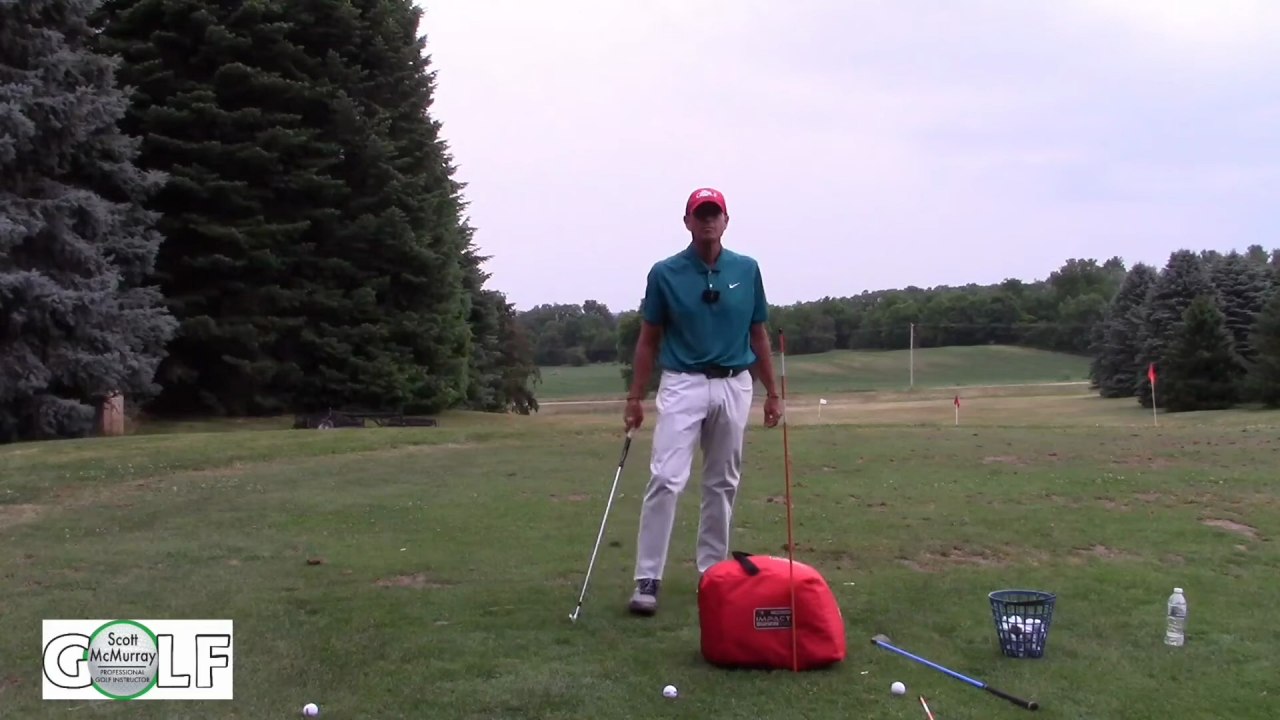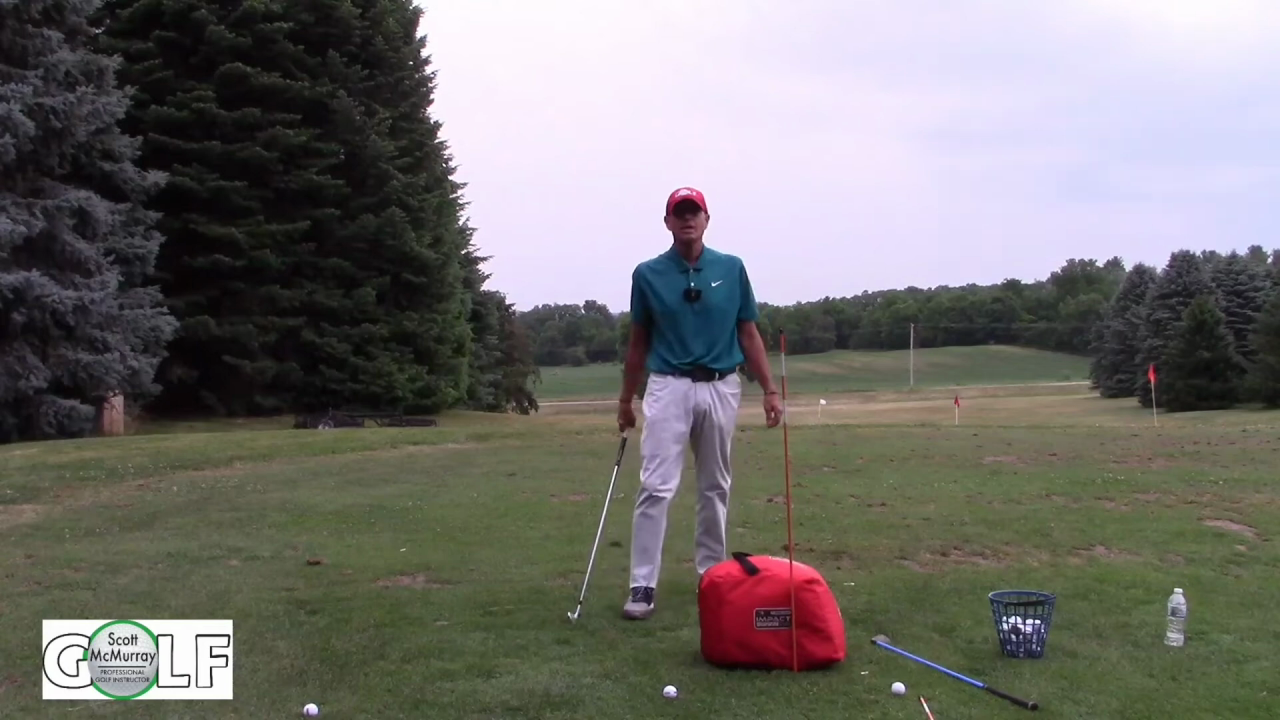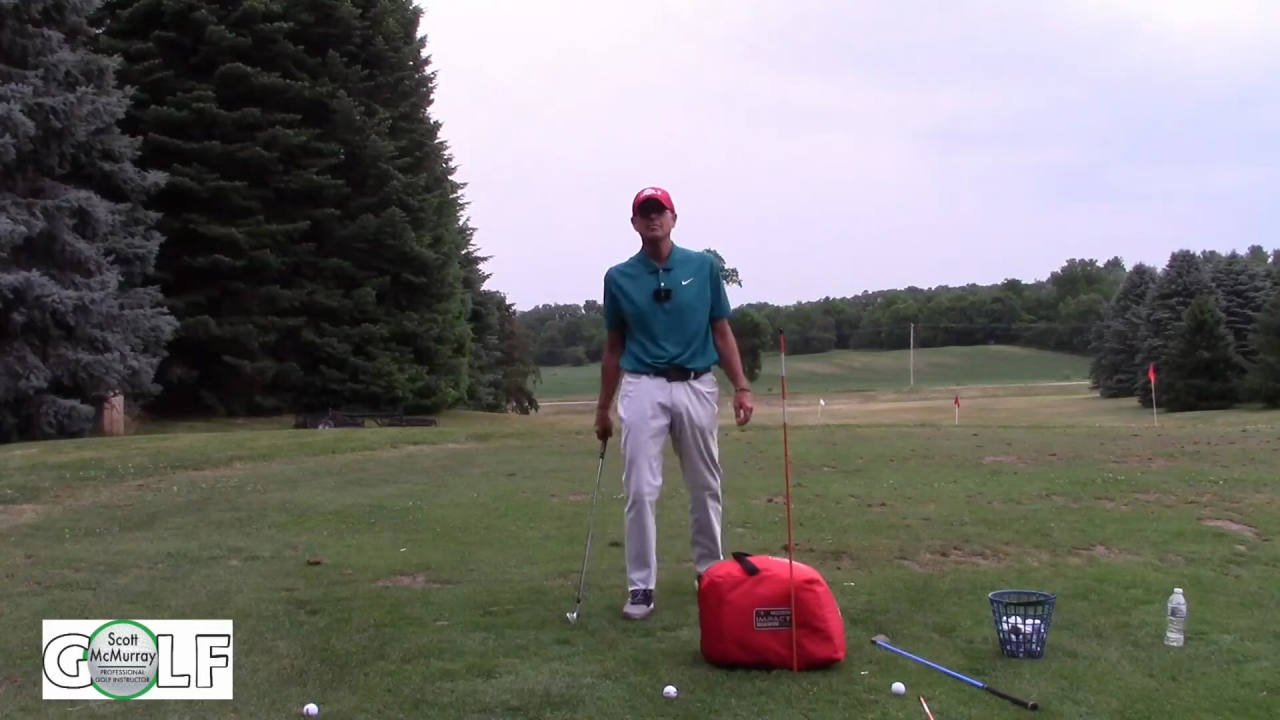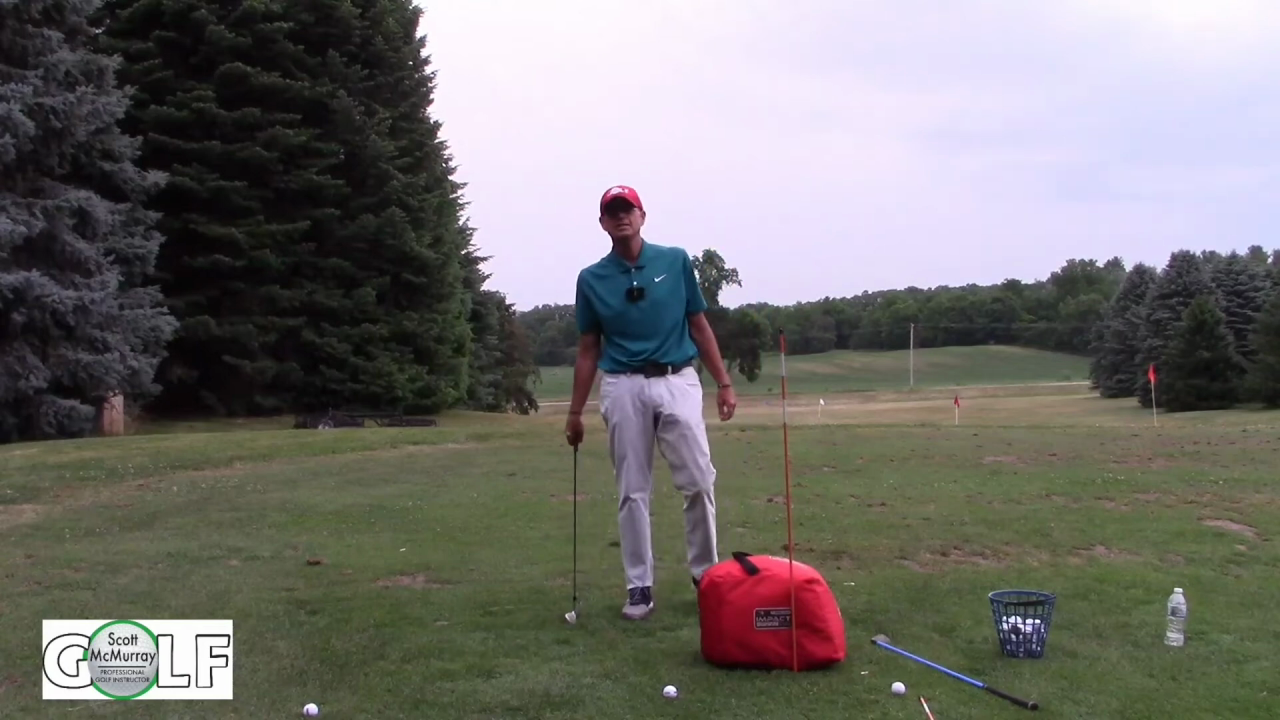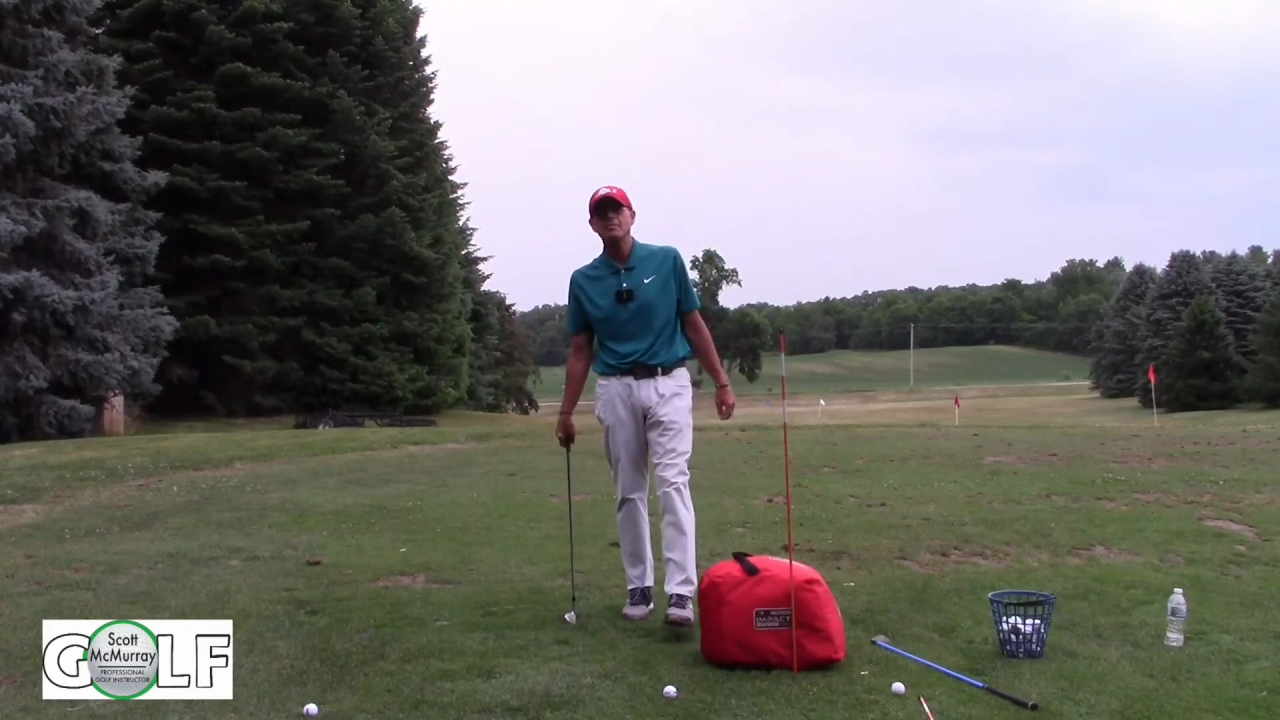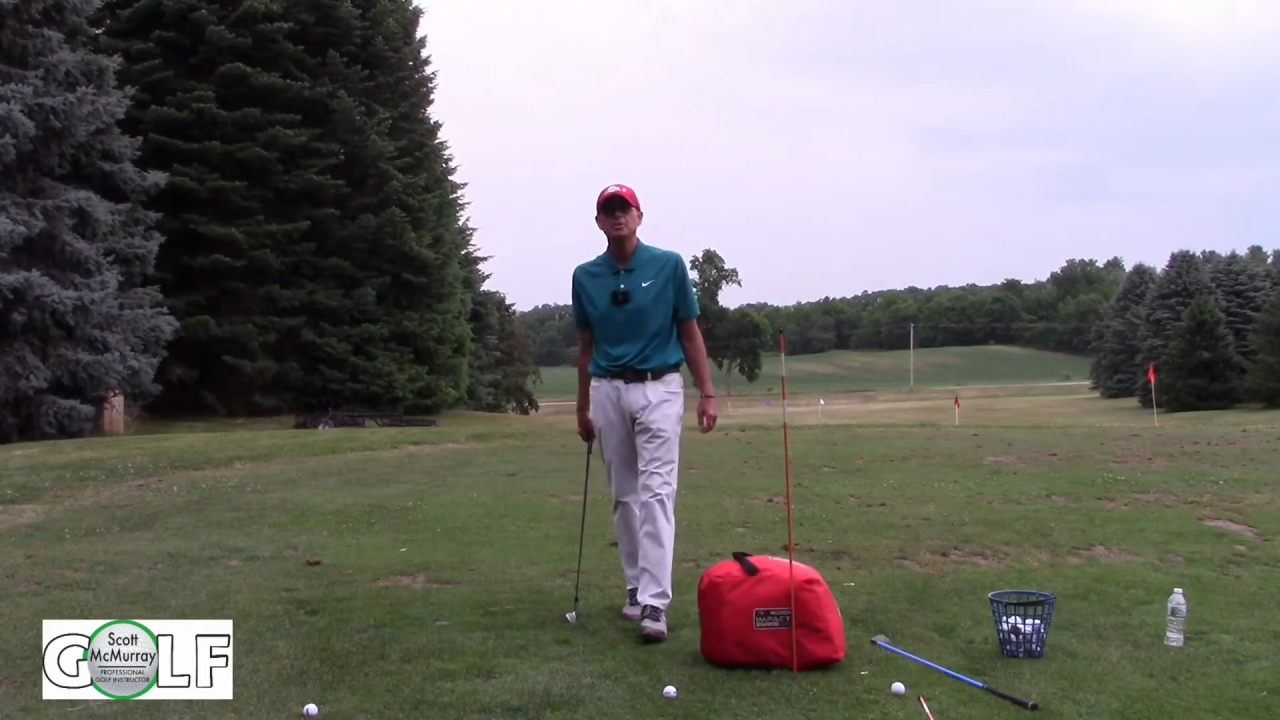
dt=0.3s
person 1, frame 1
left shoulder: (747, 270)
right shoulder: (665, 273)
left elbow: (758, 335)
right elbow: (649, 339)
left wrist: (771, 391)
right wrist: (635, 398)
left hip: (733, 386)
right hip: (682, 385)
left knee: (722, 484)
right knee: (666, 479)
left ankle: (713, 572)
right ankle: (648, 579)
person 1, frame 2
left shoulder: (732, 268)
right shoulder: (648, 274)
left elbow: (749, 334)
right elbow: (639, 340)
left wrist: (769, 389)
right wrist: (625, 399)
left hip: (720, 388)
right hip: (668, 388)
left knee: (714, 487)
right knee: (655, 487)
left ankle: (712, 573)
right ankle: (642, 585)
person 1, frame 3
left shoulder: (703, 266)
right shoulder: (618, 277)
left elbow: (721, 331)
right elbow: (614, 346)
left wrist: (742, 387)
right wrist: (604, 407)
left hip: (697, 387)
right hip: (642, 390)
left knee: (705, 487)
right knee: (641, 493)
left ankle: (709, 569)
right ankle: (641, 587)
person 1, frame 4
left shoulder: (676, 261)
right shoulder: (591, 279)
left elbow: (699, 326)
right elbow: (588, 350)
left wrist: (724, 382)
right wrist: (575, 411)
left hip: (678, 382)
right hip: (624, 388)
left knee: (698, 481)
right knee: (632, 492)
left ankle: (705, 572)
right ankle: (639, 585)
person 1, frame 5
left shoulder: (667, 260)
right shoulder: (582, 280)
left elbow: (694, 325)
right elbow: (580, 350)
left wrist: (722, 381)
right wrist: (566, 412)
left hip: (668, 383)
right hip: (615, 390)
left knee: (672, 484)
right knee: (629, 492)
left ankle: (681, 593)
right ankle: (639, 586)
person 1, frame 6
left shoulder: (669, 265)
right shoulder: (585, 276)
left elbow: (690, 333)
right elbow: (586, 345)
left wrist: (707, 393)
right wrist: (581, 408)
left hip: (659, 389)
right hip: (608, 392)
left knee: (657, 492)
right knee: (624, 495)
left ankle: (655, 603)
right ankle: (636, 586)
